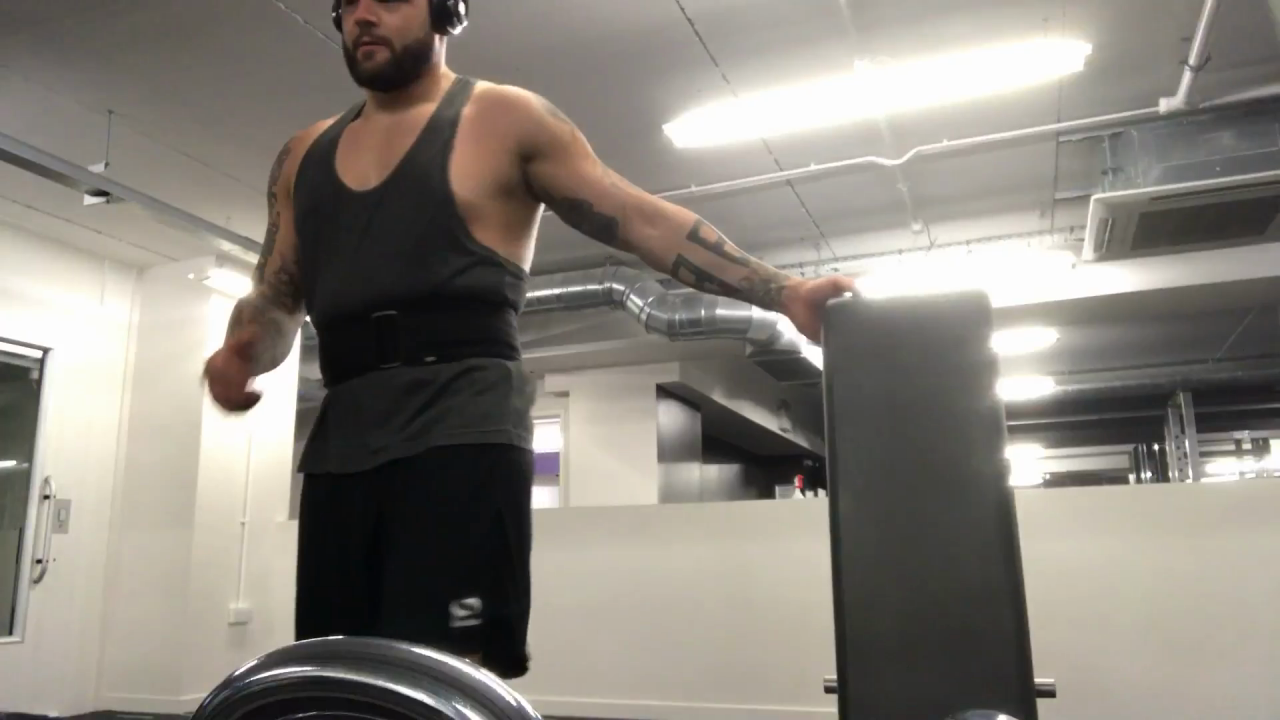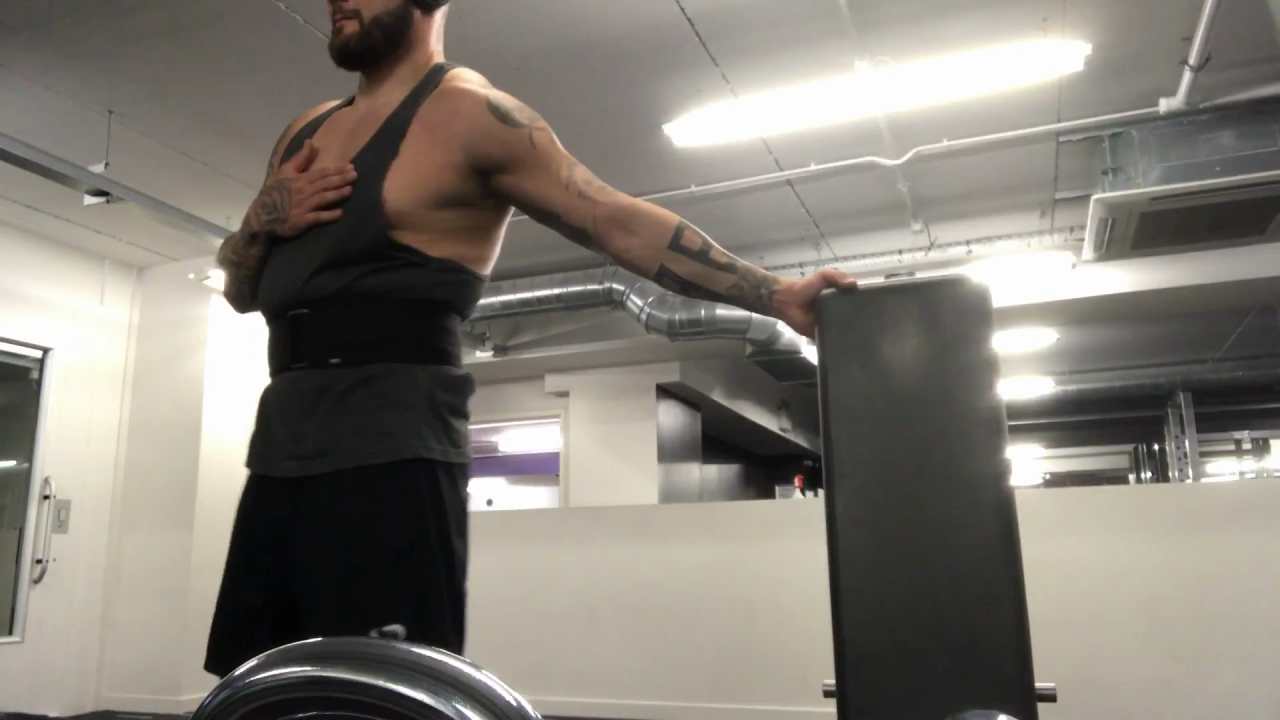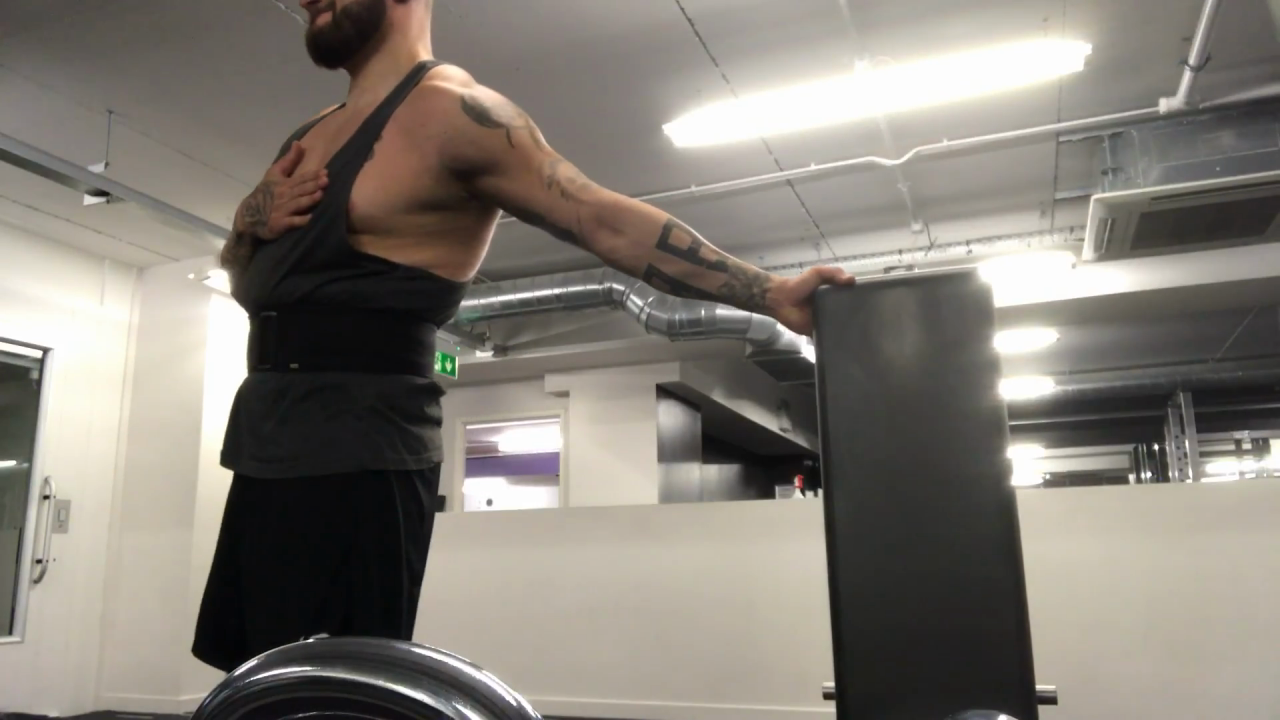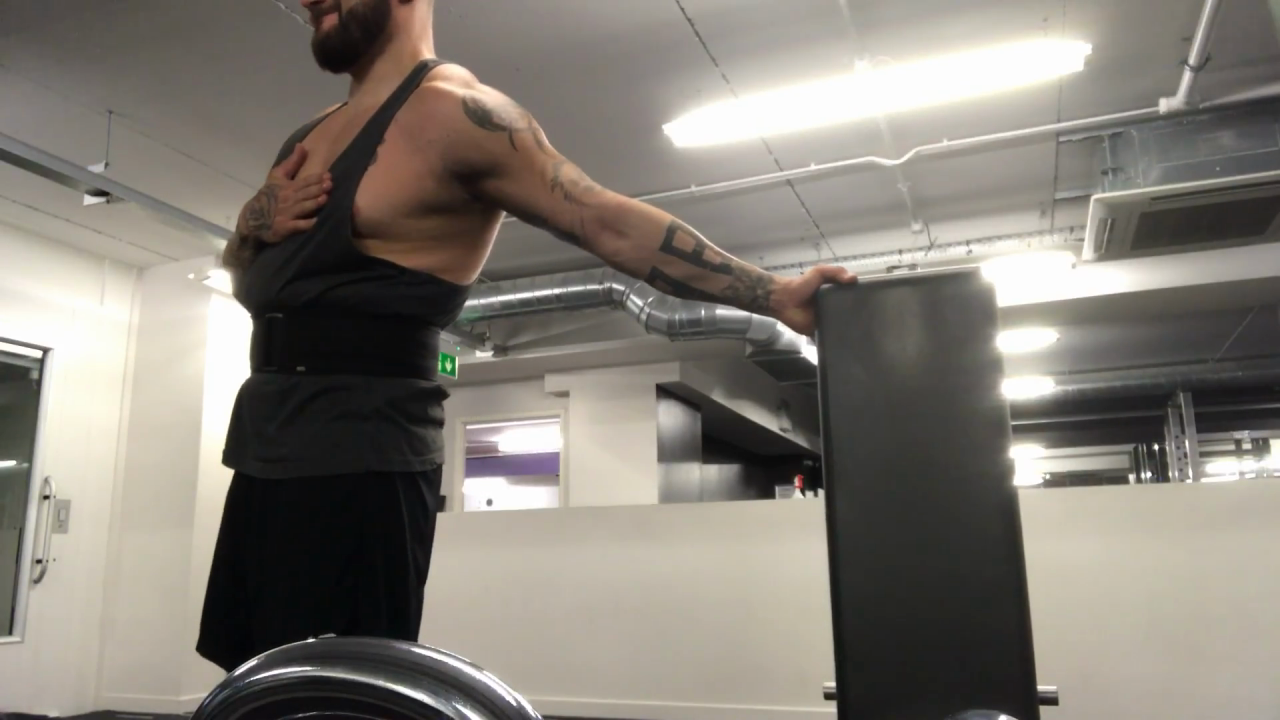
dt=0.5s
person 1, frame 1
left shoulder: (504, 119)
right shoulder: (305, 156)
left elbow: (645, 221)
right elbow: (276, 300)
left wrist: (784, 292)
right wrist: (237, 352)
left hip: (463, 433)
right hip: (339, 449)
person 1, frame 2
left shoulder: (467, 115)
right shoulder: (305, 133)
left elbow: (620, 222)
right elbow: (240, 289)
left wrist: (774, 293)
right wrist: (262, 218)
left hip: (387, 454)
right hip: (283, 450)
person 1, frame 3
left shoulder: (451, 113)
right shoulder: (315, 135)
left elbow: (608, 222)
right elbow: (247, 282)
left wrist: (769, 292)
right wrist: (249, 218)
left hip: (354, 460)
right hip: (270, 453)
person 1, frame 4
left shoulder: (454, 113)
right shoulder: (313, 134)
left elbow: (610, 223)
right elbow: (246, 280)
left wrist: (771, 293)
right wrist: (252, 221)
left hip: (357, 462)
right hip: (266, 454)
